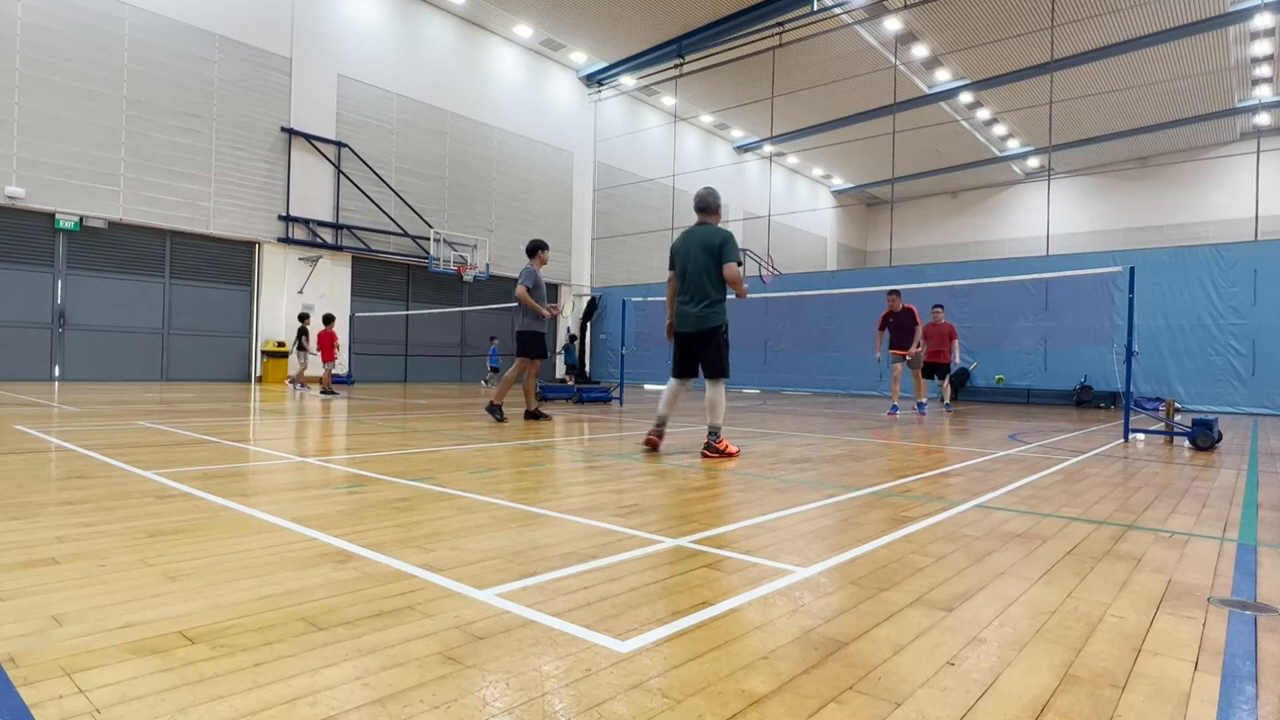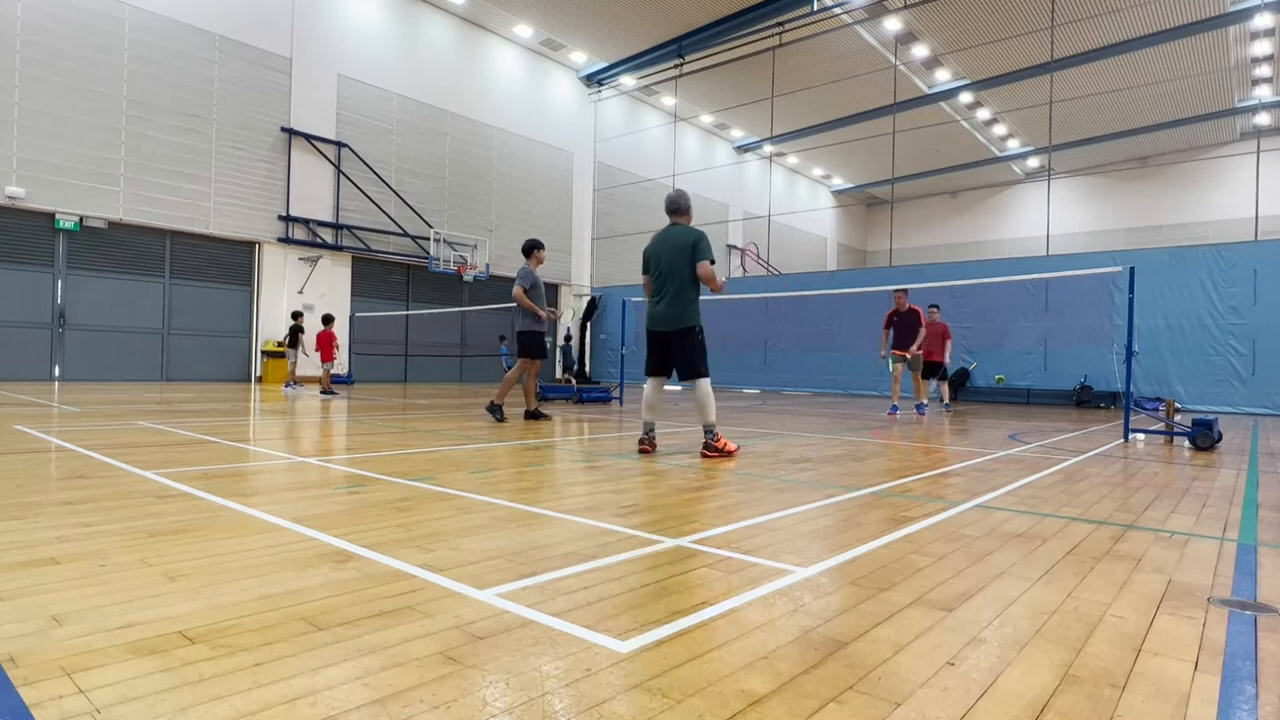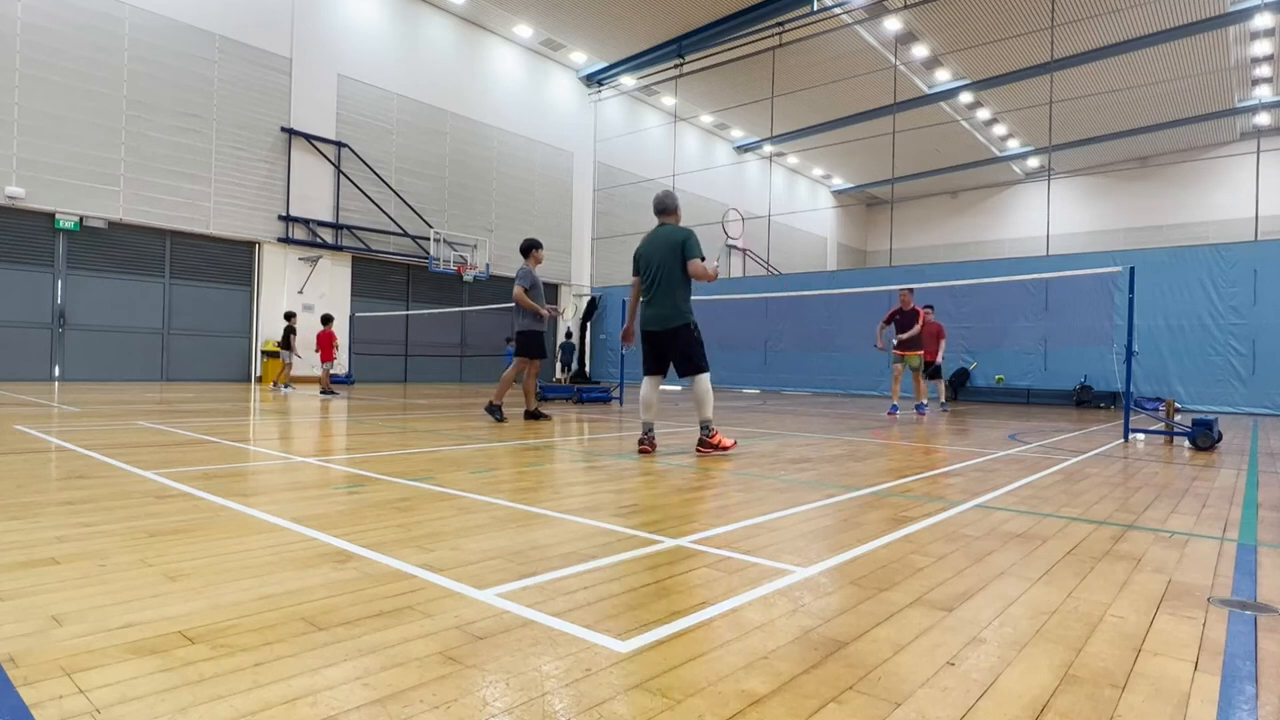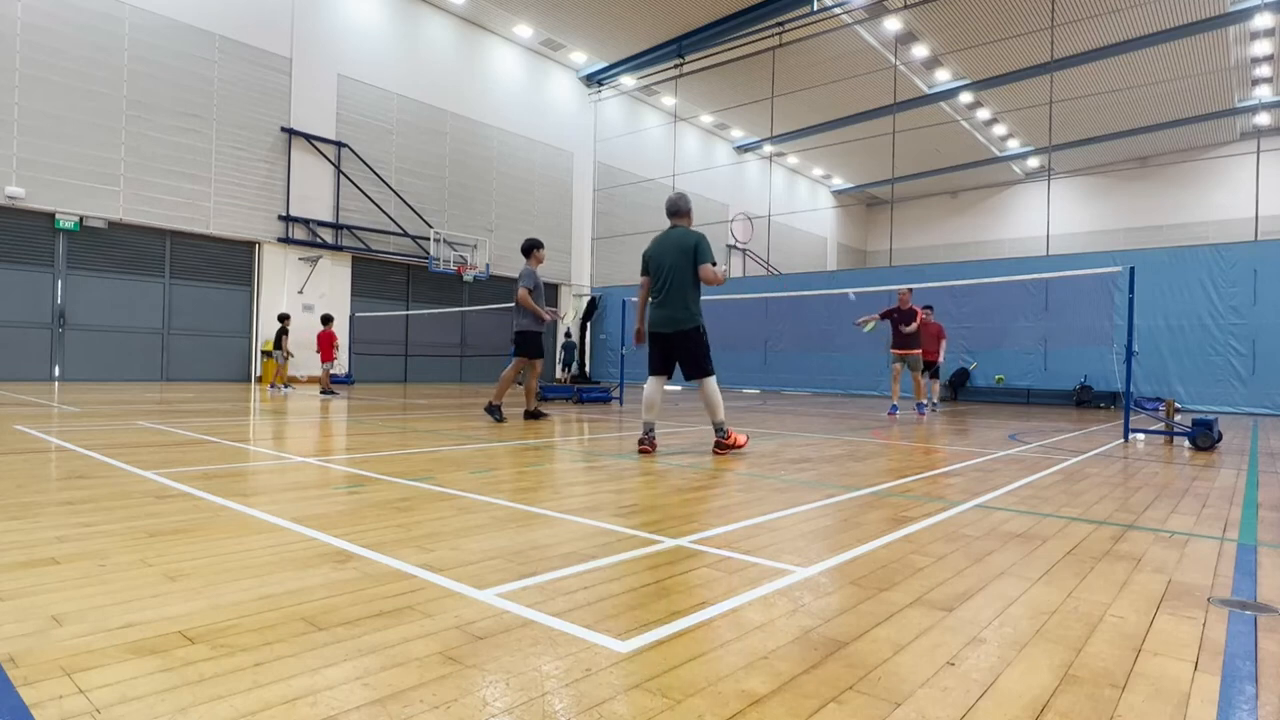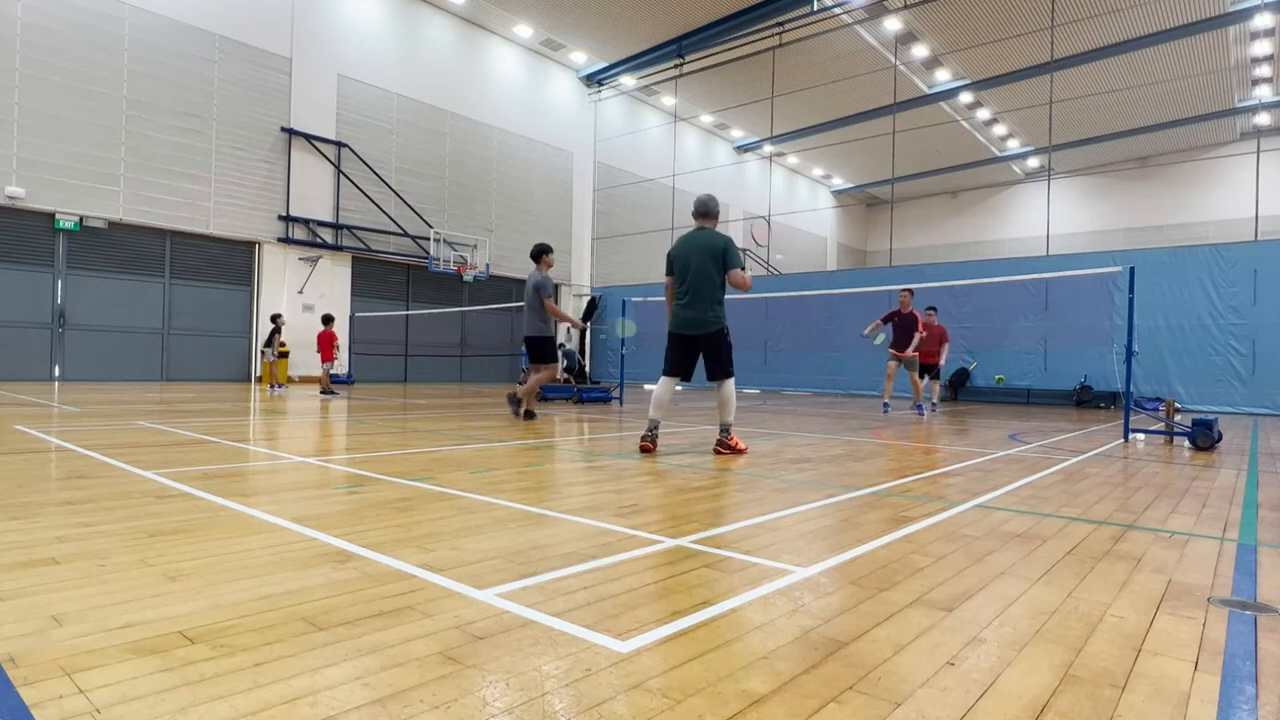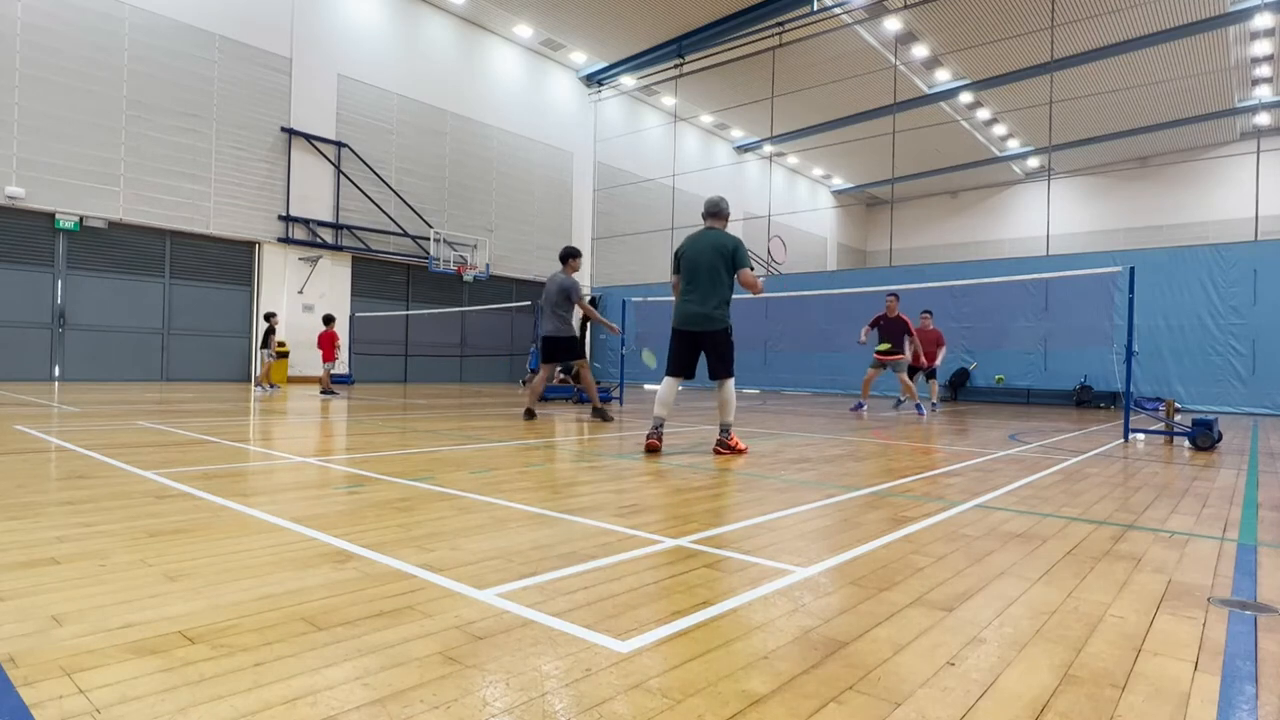
dt=0.3s
person 1, frame 1
left shoulder: (680, 240)
right shoulder: (723, 237)
left elbow: (671, 281)
right elbow: (731, 275)
left wrist: (670, 316)
right wrist: (741, 290)
left hip: (683, 321)
right hip: (711, 320)
left knee: (679, 378)
right knee: (715, 379)
left ankle: (657, 430)
right ankle: (714, 440)
person 1, frame 2
left shoulder: (653, 242)
right shoulder: (696, 237)
right elbow: (704, 273)
right wrist: (717, 285)
left hip: (655, 321)
right hip: (685, 320)
left knee: (655, 378)
right knee: (699, 378)
left ankle: (647, 436)
right ankle: (711, 439)
person 1, frame 3
left shoulder: (644, 244)
right shoulder: (685, 235)
left elbow: (635, 286)
right elbow: (696, 270)
left wrist: (629, 323)
right wrist: (711, 273)
left hip: (649, 321)
right hip: (679, 319)
left knee: (651, 377)
right knee: (699, 373)
left ankle: (646, 436)
right ankle: (707, 435)
person 1, frame 4
left shoulder: (653, 245)
right shoulder: (696, 239)
left elbow: (644, 287)
right elbow: (706, 276)
left wrist: (639, 323)
right wrist: (720, 277)
left hip: (657, 323)
right hip: (688, 322)
left knee: (655, 378)
right knee: (705, 377)
left ankle: (647, 436)
right ankle: (723, 436)
person 1, frame 5
left shoulder: (678, 245)
right shoulder: (724, 243)
left elbow: (669, 287)
right elbow: (736, 280)
left wrist: (673, 318)
right wrist: (747, 281)
left hip: (680, 324)
right hip: (712, 324)
left knee: (669, 377)
right knee: (724, 379)
left ankle: (650, 433)
right ankle: (725, 438)
person 1, frame 6
left shoulder: (686, 243)
right shoulder: (733, 243)
right elbow: (746, 280)
right wrist: (758, 286)
left hip: (683, 321)
right hip: (716, 322)
left knee: (672, 376)
right knee: (725, 378)
left ankle: (655, 431)
right ankle: (725, 437)
person 2, frame 1
left shoulder: (536, 273)
right shoulder: (530, 271)
right elbow: (520, 293)
left wrist: (547, 307)
right wrist: (542, 310)
left hip: (537, 329)
right hip: (529, 328)
left knee: (533, 369)
right knee: (520, 365)
left ankle: (531, 409)
right ankle: (495, 403)
person 2, frame 2
left shoulder: (533, 273)
right shoulder: (527, 271)
right elbow: (516, 294)
left wrist: (544, 310)
right wrist: (538, 311)
left hip: (536, 329)
right hip: (529, 329)
left knee: (534, 369)
right knee: (522, 366)
left ankle: (531, 409)
right ankle: (495, 403)
person 2, frame 3
left shoulder: (531, 273)
right shoulder: (526, 271)
right elbow: (517, 294)
left wrist: (545, 308)
right wrist: (540, 310)
left hip: (535, 329)
right hip: (528, 328)
left knee: (533, 369)
right knee: (519, 365)
left ankle: (531, 409)
right ankle: (495, 403)
person 2, frame 4
left shoulder: (531, 273)
right shoulder: (529, 272)
right elbow: (522, 297)
left wrist: (544, 310)
right wrist: (541, 313)
left hip: (533, 329)
right hip: (527, 328)
left knee: (535, 368)
right knee: (517, 365)
left ankle: (531, 409)
right ankle: (494, 404)
person 2, frame 5
left shoulder: (533, 277)
right shoulder: (545, 279)
right elbow: (549, 307)
left wrist: (561, 318)
right wrist: (571, 321)
left hip: (530, 332)
right hip: (542, 333)
left knee: (537, 370)
right knee: (549, 371)
left ankle: (528, 409)
right ankle: (518, 396)
person 2, frame 6
left shoulder: (551, 279)
right shoulder: (570, 283)
left elbow: (543, 302)
right elbow: (585, 308)
right wrist: (607, 324)
left hip: (547, 333)
right hip: (564, 334)
left knee: (544, 371)
right knee: (584, 367)
left ankle: (529, 408)
right ankle: (597, 408)
